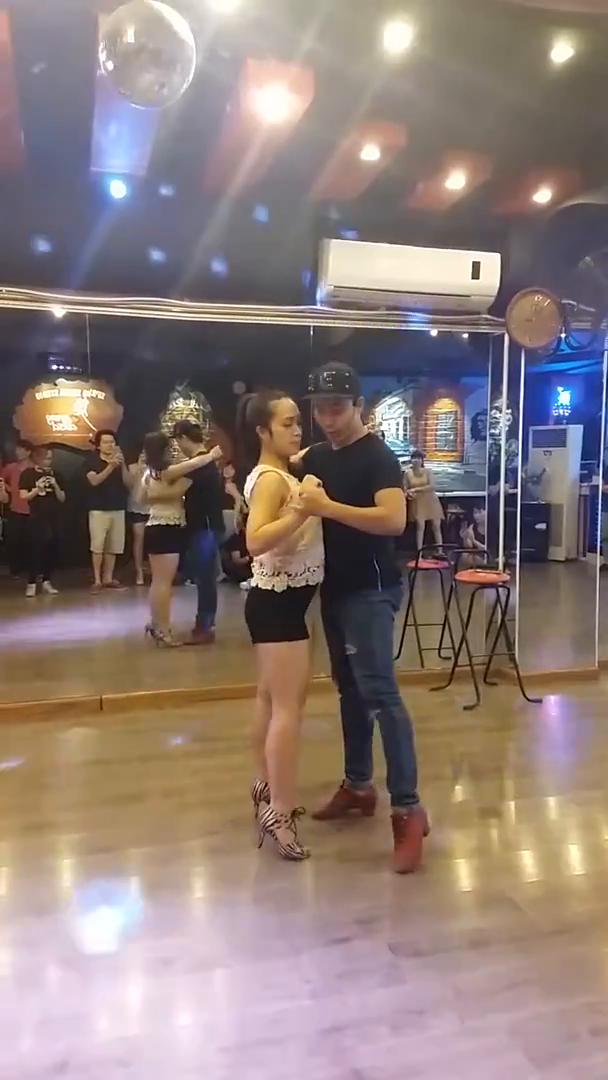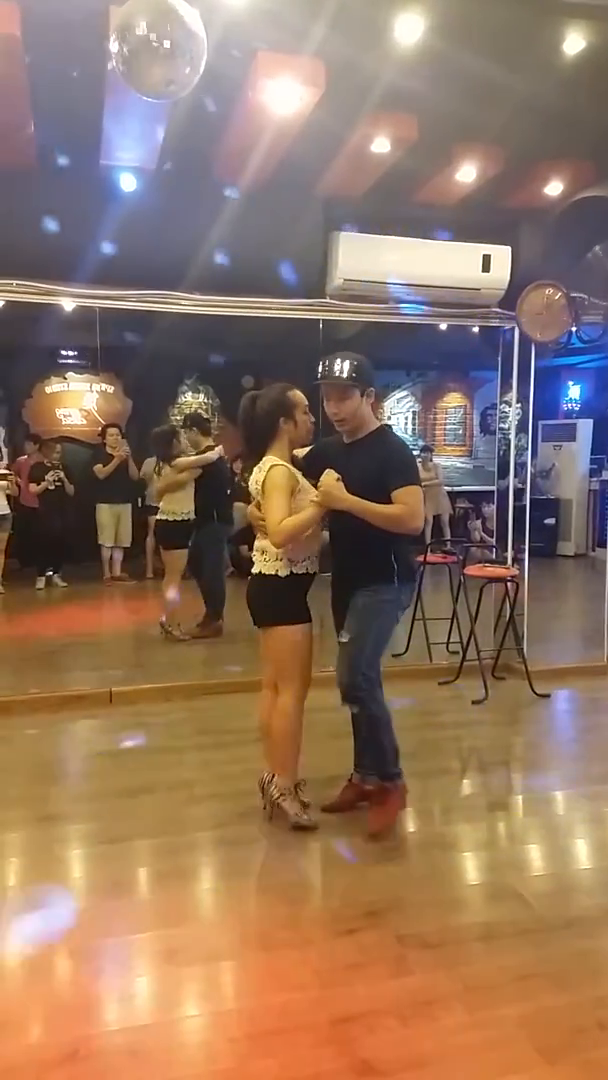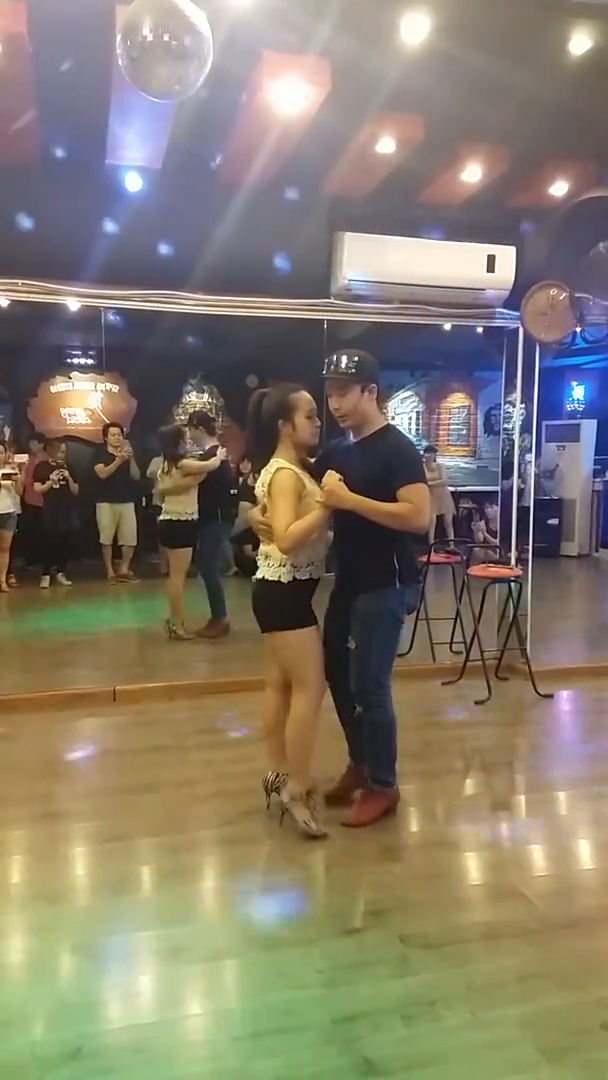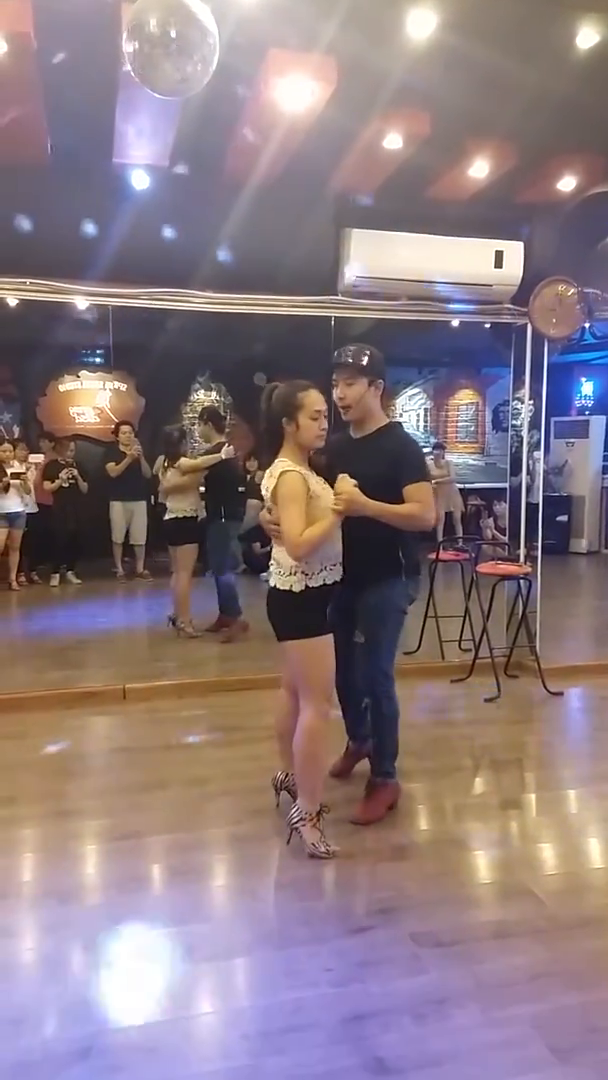
dt=0.5s
person 1, frame 1
left shoulder: (377, 456)
right shoulder: (315, 457)
left elbow: (394, 520)
left wrist: (328, 506)
left hip: (370, 589)
right hip: (333, 587)
left knee: (379, 691)
right knee: (348, 686)
left ankle: (408, 809)
right ankle: (358, 784)
person 1, frame 2
left shoulder: (391, 450)
right shoulder: (327, 451)
left elbow: (413, 520)
left wrist: (345, 500)
right wrist: (260, 511)
left hip: (383, 581)
right hip: (344, 578)
left knee: (357, 679)
right knee: (356, 679)
left ankle: (390, 782)
right ankle: (363, 777)
person 1, frame 3
left shoulder: (397, 450)
right shoulder: (337, 451)
left elbow: (418, 519)
left wrist: (349, 500)
right wrist: (263, 514)
left hip: (385, 584)
right hip: (348, 580)
left knee: (368, 685)
right knee: (337, 673)
left ankle: (381, 787)
right ankle: (360, 762)
person 1, frame 4
left shoulder: (399, 446)
right shoulder: (335, 448)
left elbow: (426, 516)
left wrist: (365, 506)
right wrist: (275, 517)
left hip: (387, 578)
right hip: (345, 575)
left knee: (373, 675)
right knee: (340, 666)
left ankle: (385, 781)
right ankle: (359, 739)
person 2, frame 1
left shoulder: (282, 472)
right shoulder: (269, 478)
right elbow: (255, 541)
right wrist: (302, 510)
left hip: (277, 597)
right hip: (277, 599)
left knee: (269, 698)
right knee: (288, 706)
left ankle: (265, 787)
right ankle: (279, 813)
person 2, frame 2
left shoulder: (280, 466)
right shoulder: (277, 471)
right elbow: (279, 534)
right wrist: (321, 504)
left hip: (274, 583)
right hip: (281, 585)
left knee: (274, 684)
right knee: (293, 687)
left ankle: (273, 776)
right ankle: (284, 787)
person 2, frame 3
left shoulder: (290, 468)
right shoulder: (284, 474)
right elbow: (286, 539)
right wrist: (325, 505)
left hip: (281, 589)
right hip: (285, 591)
left knee: (281, 685)
right knee: (308, 690)
left ankle: (277, 773)
right ankle: (296, 792)
person 2, frame 4
left shoulder: (302, 469)
right shoulder: (289, 476)
right elbow: (298, 546)
right wrist: (339, 511)
left hip: (301, 594)
right hip: (299, 597)
left knee: (295, 690)
right knee: (317, 702)
left ankle: (288, 773)
right ankle: (306, 812)
